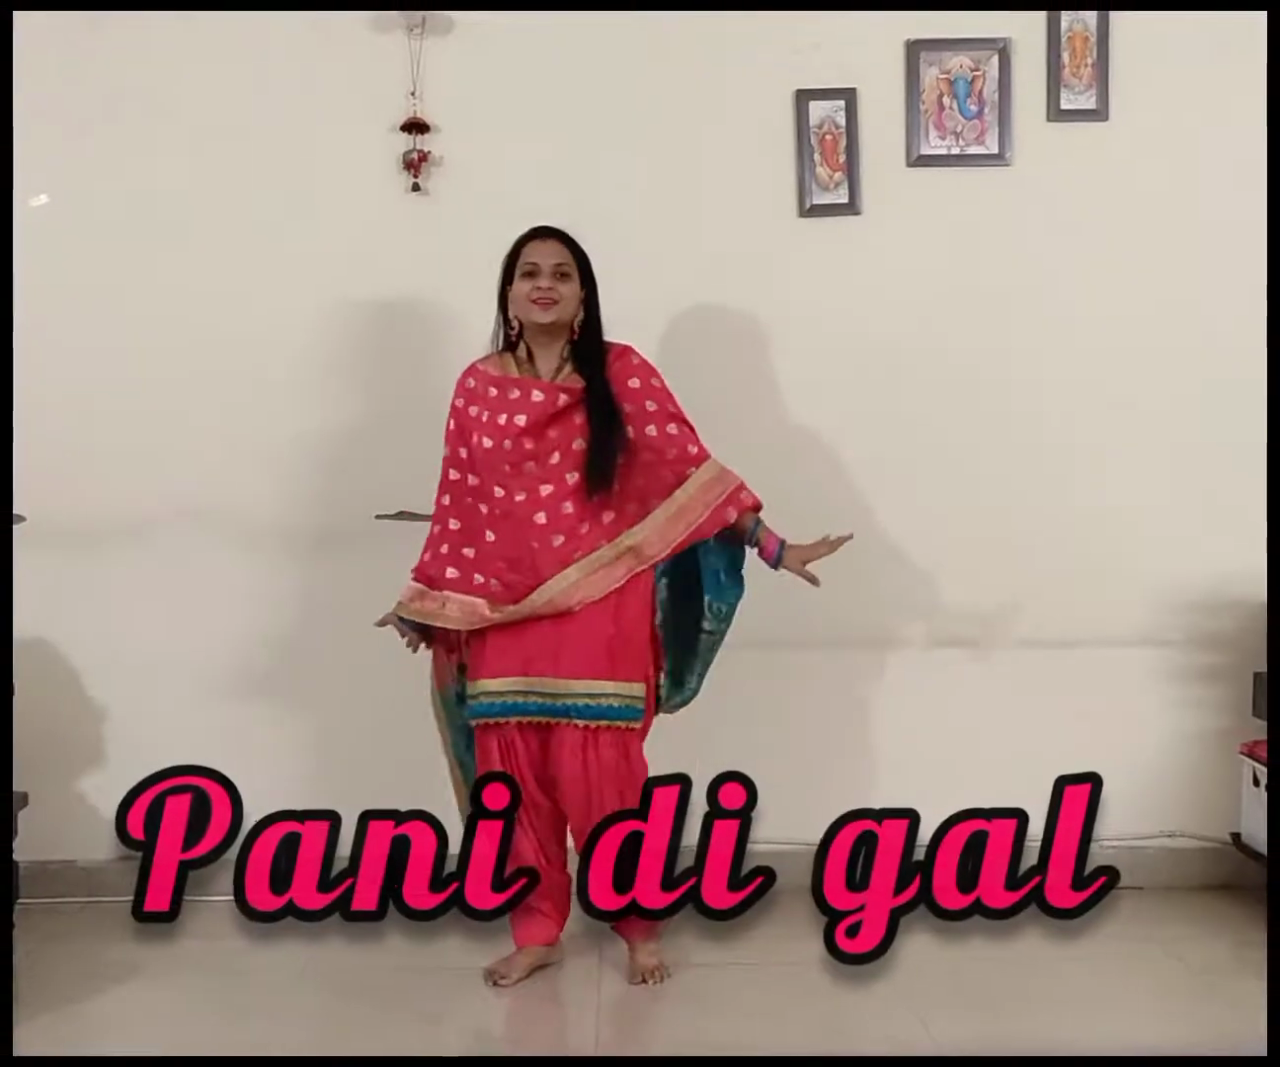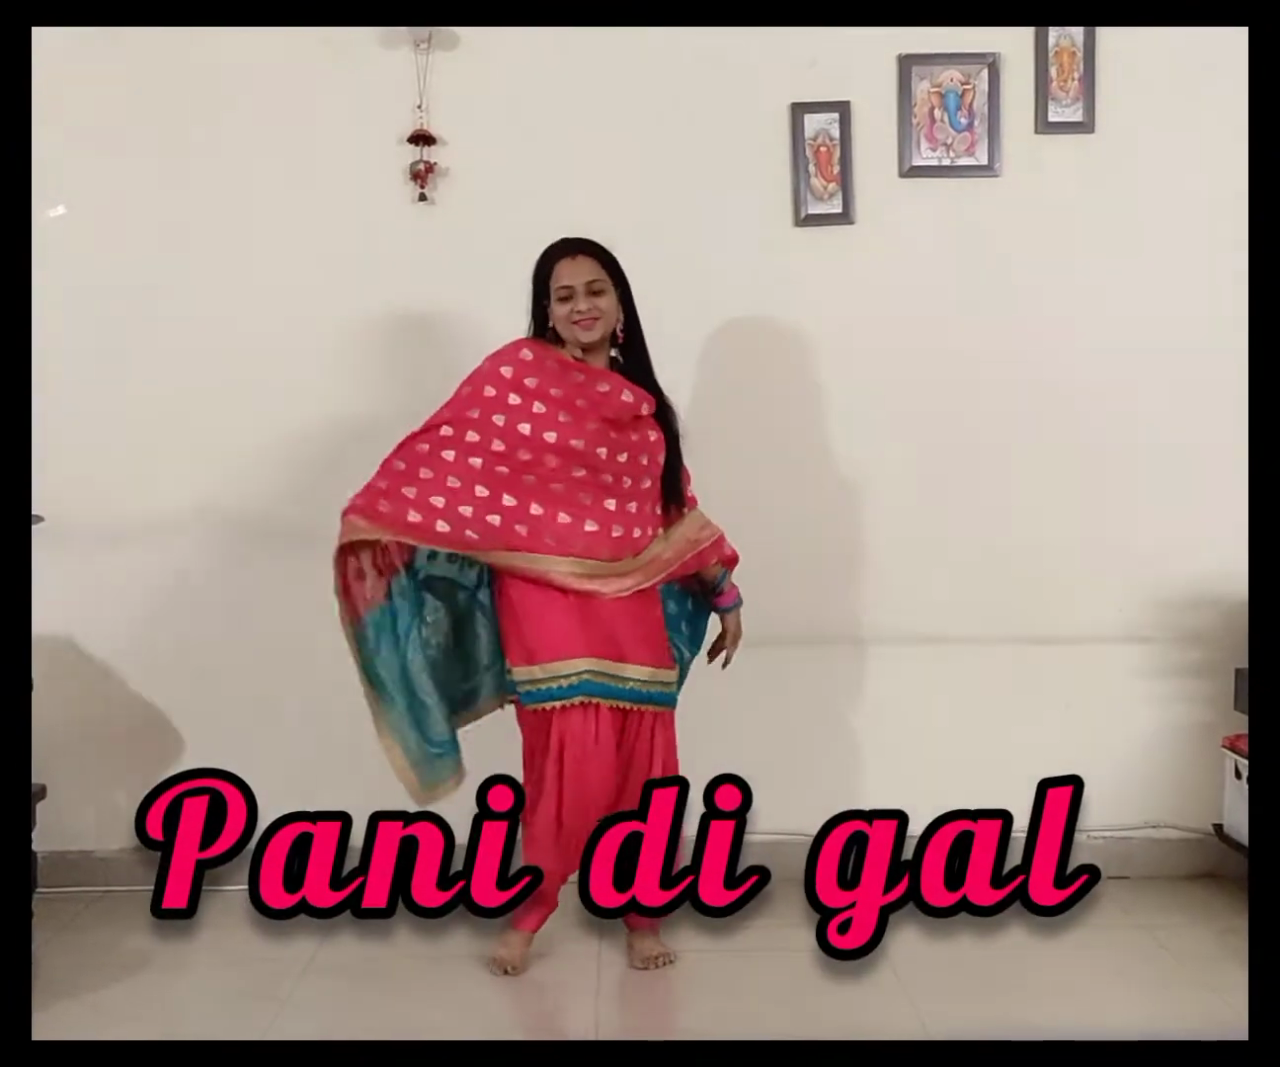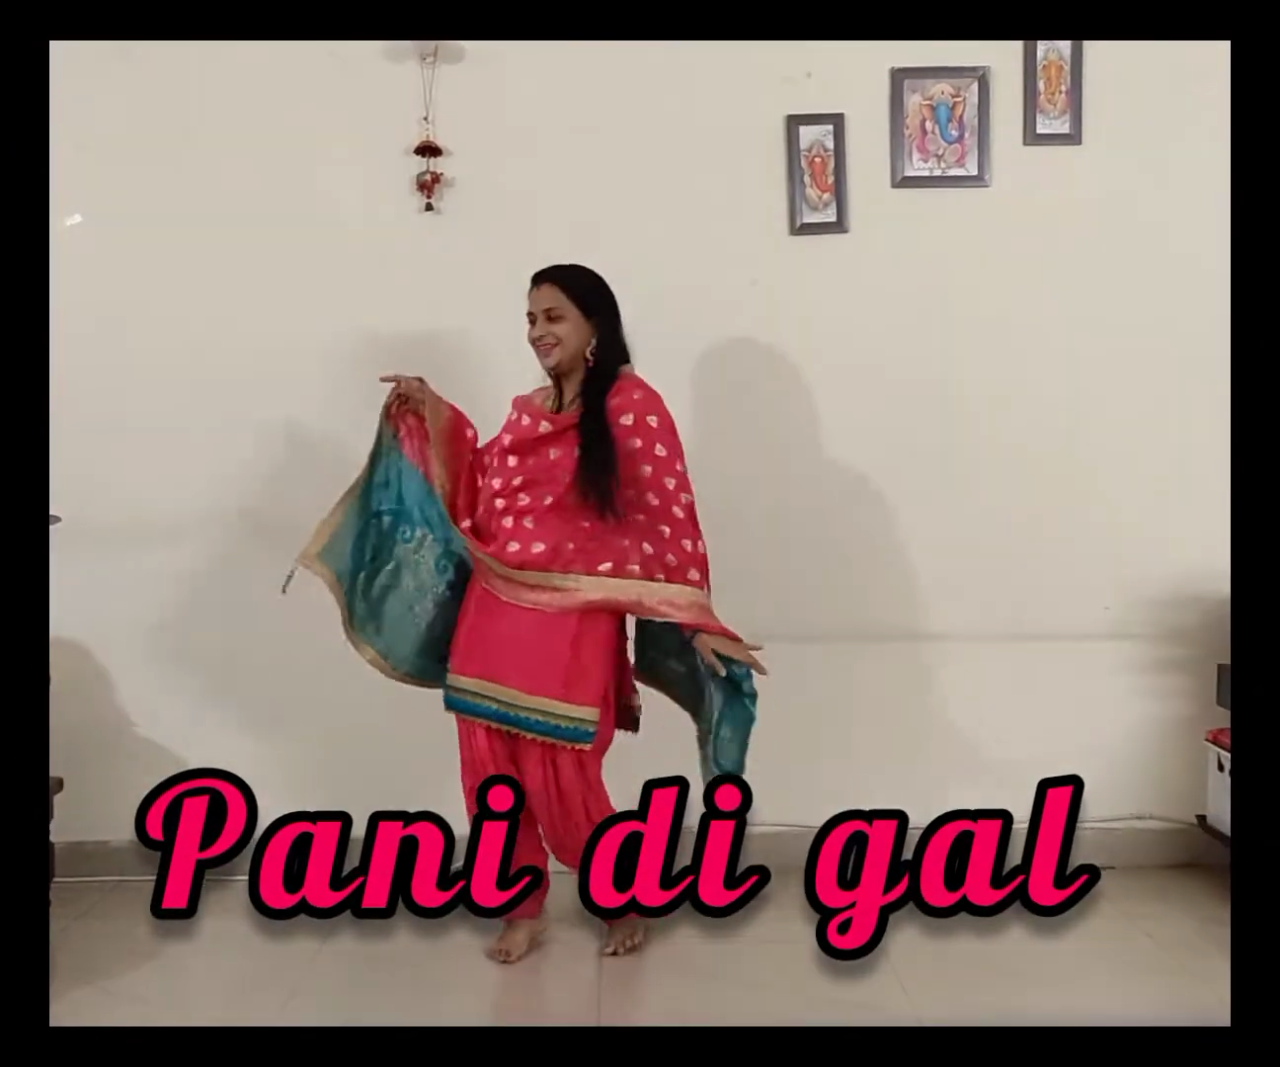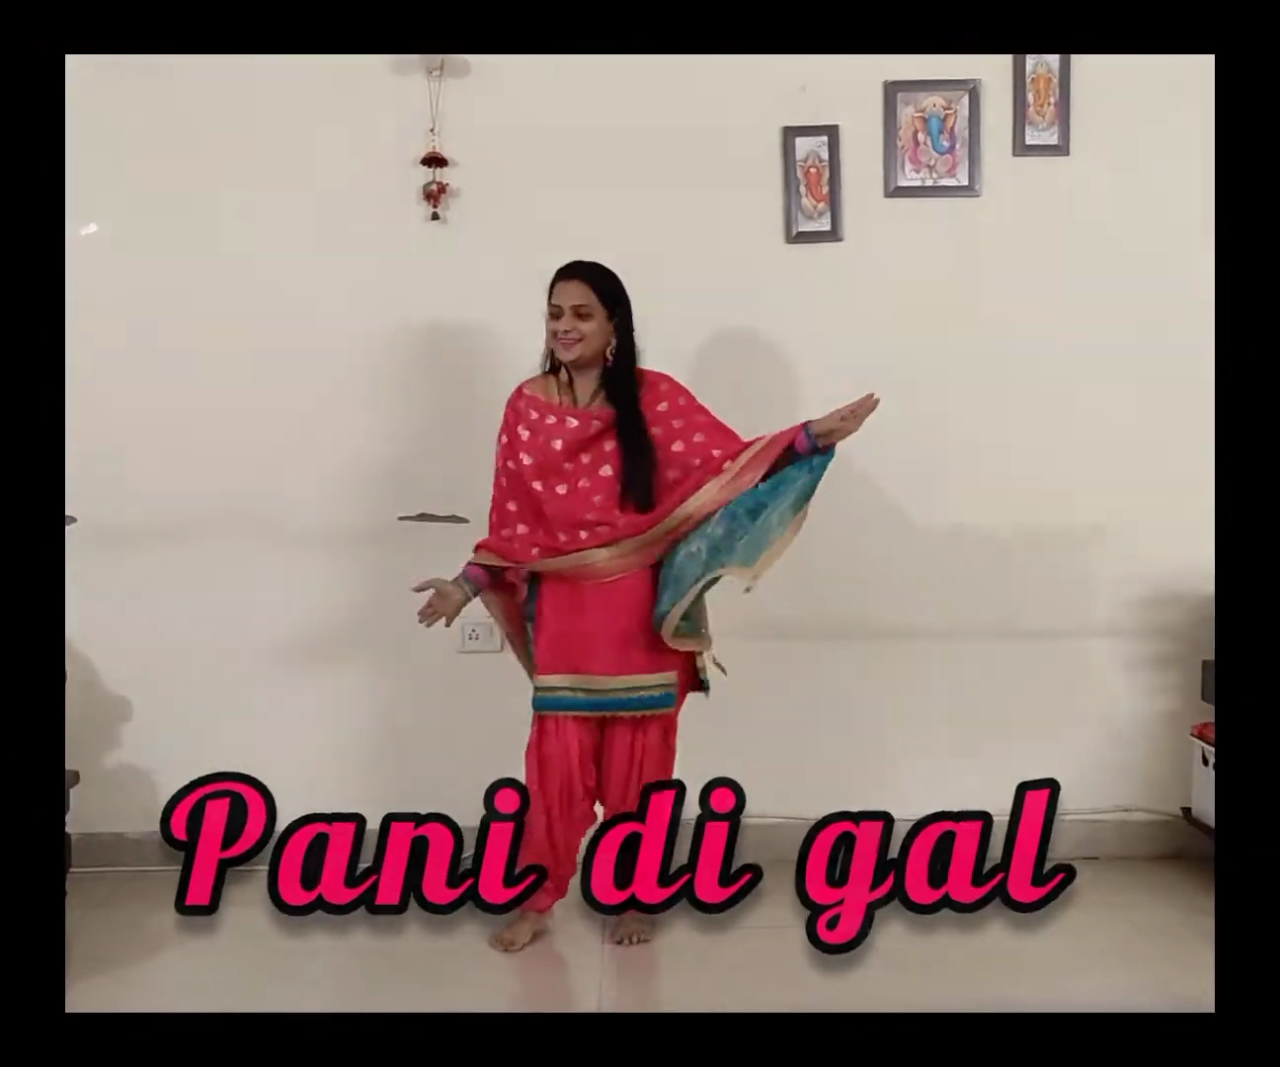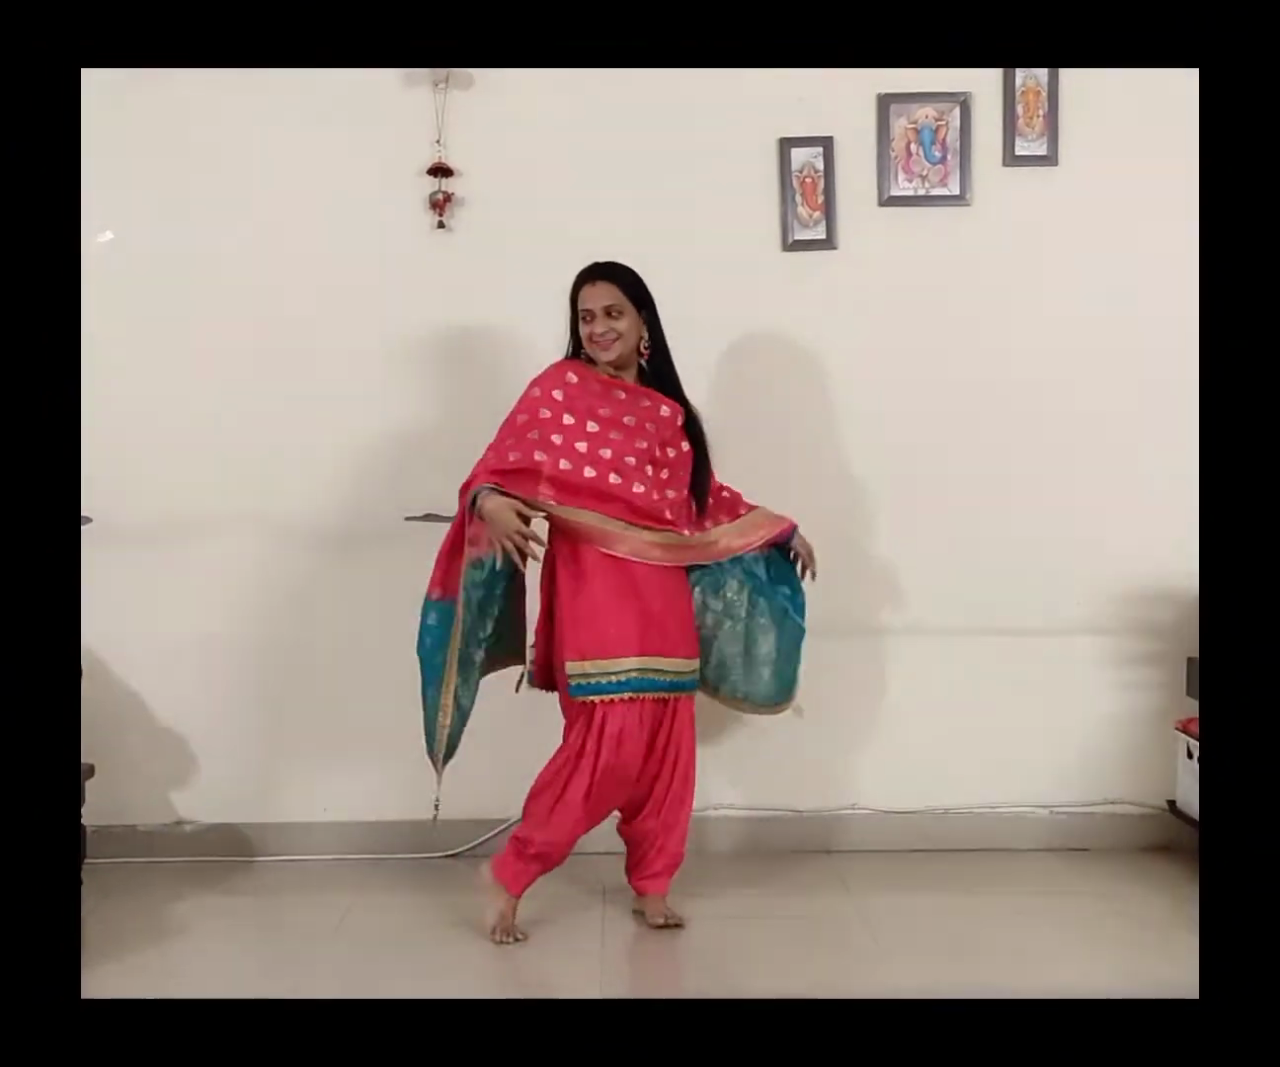
dt=0.7s
person 1, frame 1
left shoulder: (622, 373)
right shoulder: (477, 386)
left elbow: (689, 474)
right elbow: (459, 503)
left wrist: (775, 547)
right wrist: (426, 602)
left hip: (604, 608)
right hip: (510, 616)
left knee: (600, 775)
right knee: (512, 774)
left ankle: (639, 922)
right ankle: (537, 932)
person 1, frame 2
left shoulder: (643, 394)
right shoulder: (517, 370)
left elbow: (674, 507)
right elbow: (444, 451)
left wrist: (724, 595)
right wrist: (377, 527)
left hip: (633, 603)
right hip: (550, 598)
left knee: (644, 765)
right knee: (575, 766)
left ankle: (639, 912)
right ankle: (523, 913)
person 1, frame 3
left shoulder: (633, 406)
right shoulder: (528, 411)
left elbow: (668, 519)
right elbow: (478, 492)
left wrist: (696, 624)
right wrist: (434, 415)
left hip: (576, 621)
right hip: (495, 615)
left knee: (561, 776)
right knee: (490, 771)
right ankle: (523, 908)
person 1, frame 4
left shoulder: (654, 396)
right shoulder: (526, 405)
left elbow: (725, 464)
right elbow: (513, 512)
left wrist: (814, 434)
right wrist: (471, 581)
left hip: (643, 604)
right hip: (565, 607)
left knee: (638, 759)
right knee: (557, 755)
right ankle: (534, 899)
person 1, frame 5
left shoulder: (667, 401)
right shoulder: (561, 387)
left elbow: (702, 494)
right elbow: (500, 470)
left wrist: (781, 530)
right wrist: (491, 504)
left hip: (663, 594)
right hip: (595, 588)
left knee: (668, 744)
right knee: (610, 742)
left ankle: (651, 883)
right ankle: (511, 875)
